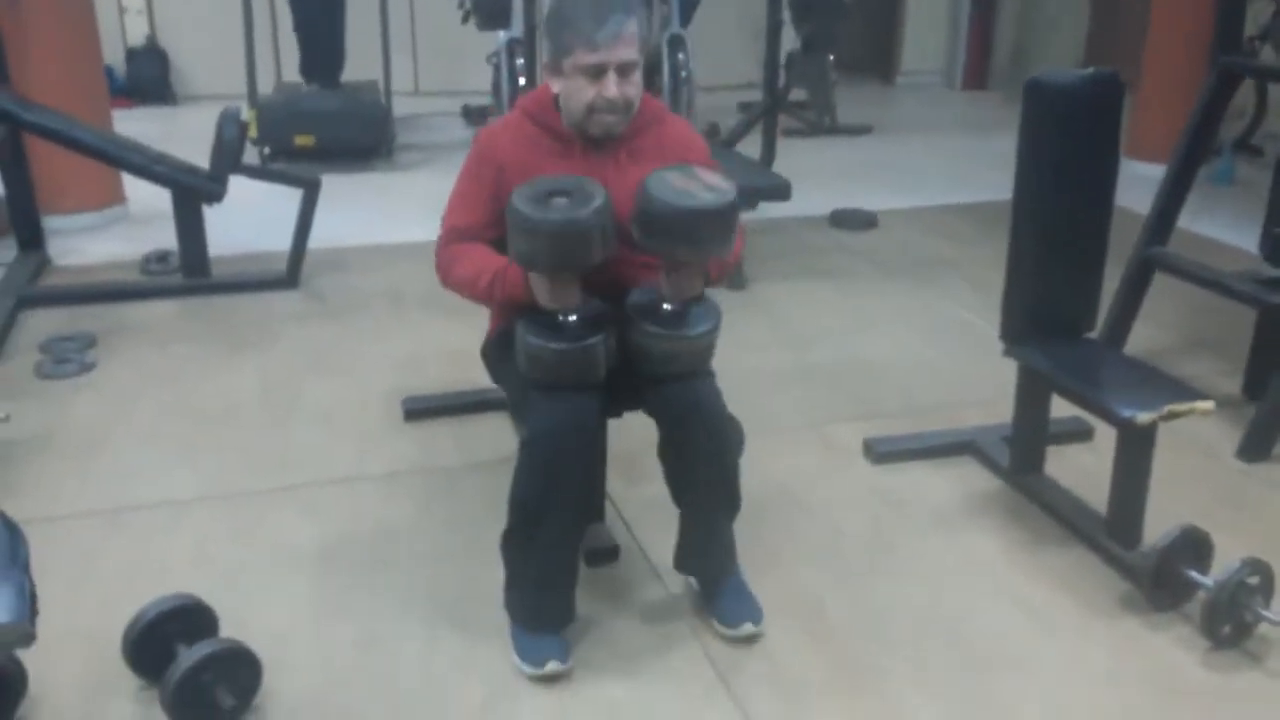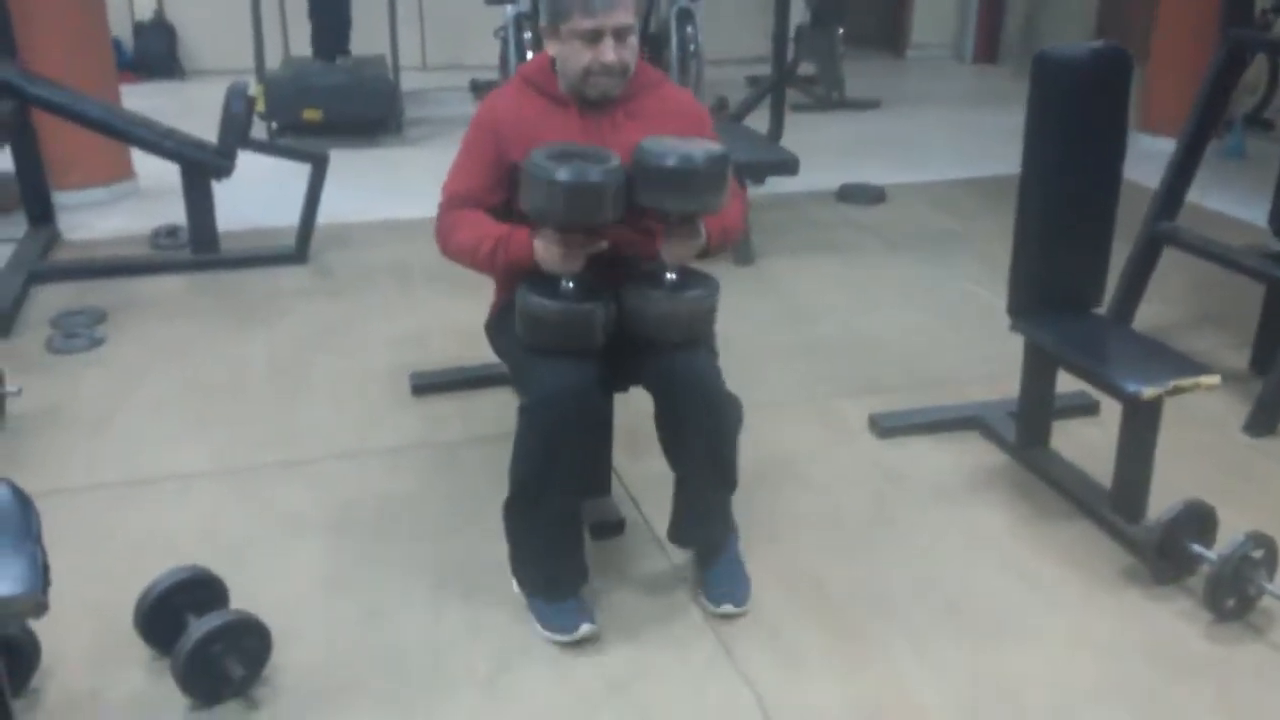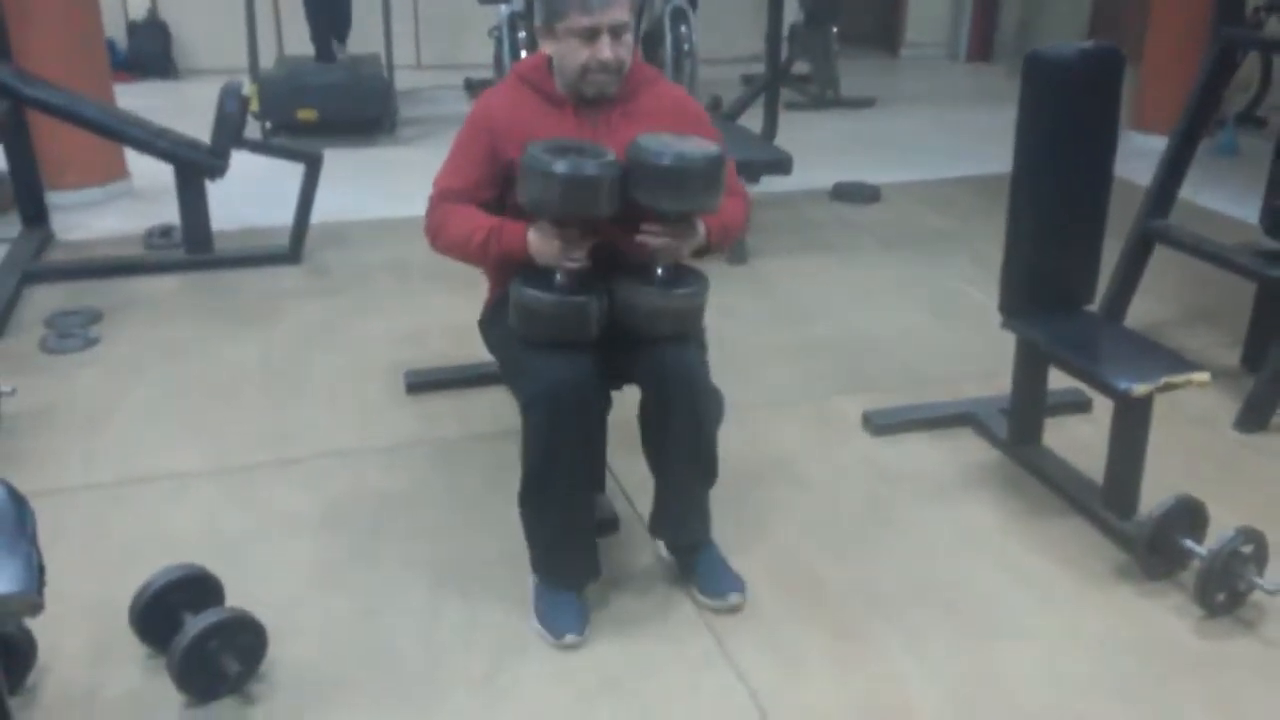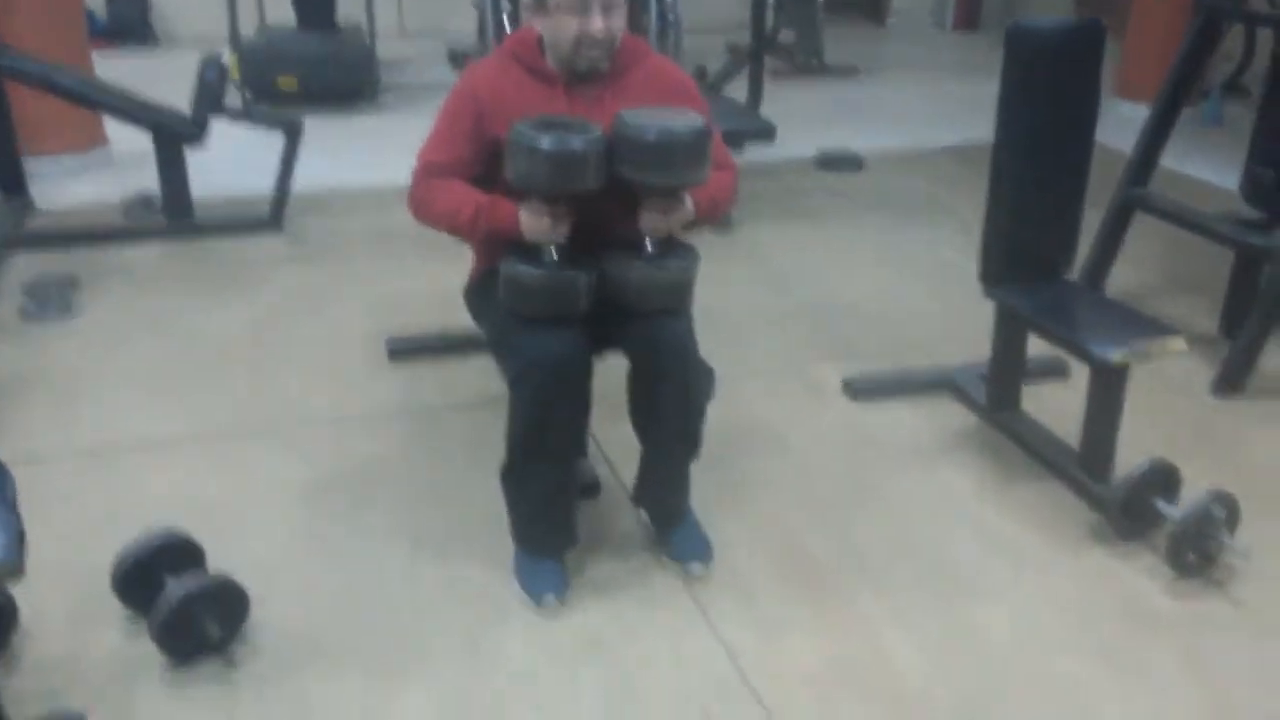
dt=0.2s
person 1, frame 1
left shoulder: (677, 140)
right shoulder: (505, 144)
right elbow: (456, 252)
left wrist: (699, 269)
right wrist: (525, 285)
left knee: (701, 412)
right knee: (561, 427)
left ankle: (714, 569)
right ankle: (537, 609)
person 1, frame 2
left shoulder: (676, 106)
right shoulder: (507, 111)
left elbow: (729, 202)
right elbow: (455, 221)
left wrist: (702, 233)
right wrist: (528, 249)
left knee: (698, 383)
right knee: (562, 393)
left ankle: (712, 541)
right ankle: (547, 575)
person 1, frame 3
left shoulder: (672, 105)
right shoulder: (503, 109)
left elbow: (731, 201)
right elbow: (445, 215)
left wrist: (700, 232)
right wrist: (523, 240)
left knee: (684, 377)
right knee: (561, 387)
left ankle: (689, 539)
right ankle: (559, 569)
person 1, frame 4
left shoulder: (662, 78)
right shoulder: (490, 82)
left elbow: (719, 172)
right elbow: (431, 187)
left wrist: (687, 206)
right wrist: (512, 218)
left knee: (672, 346)
right knee: (550, 357)
left ankle: (668, 503)
right ankle: (539, 534)
